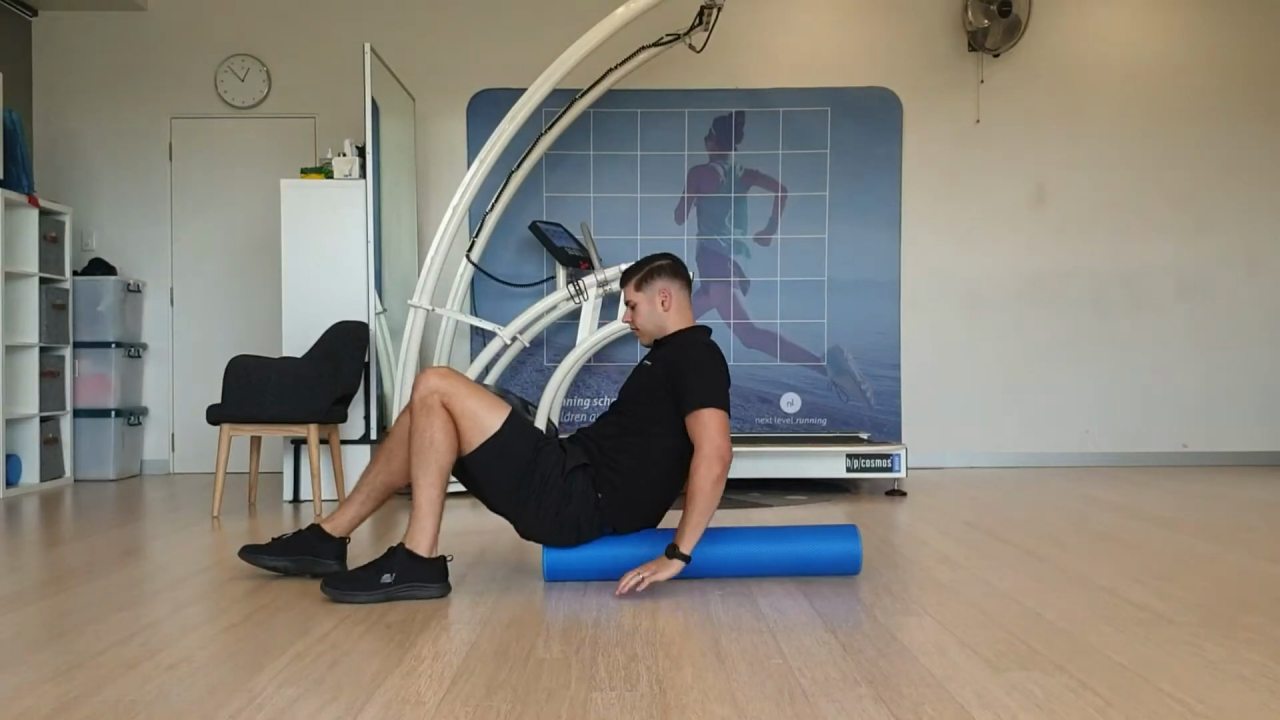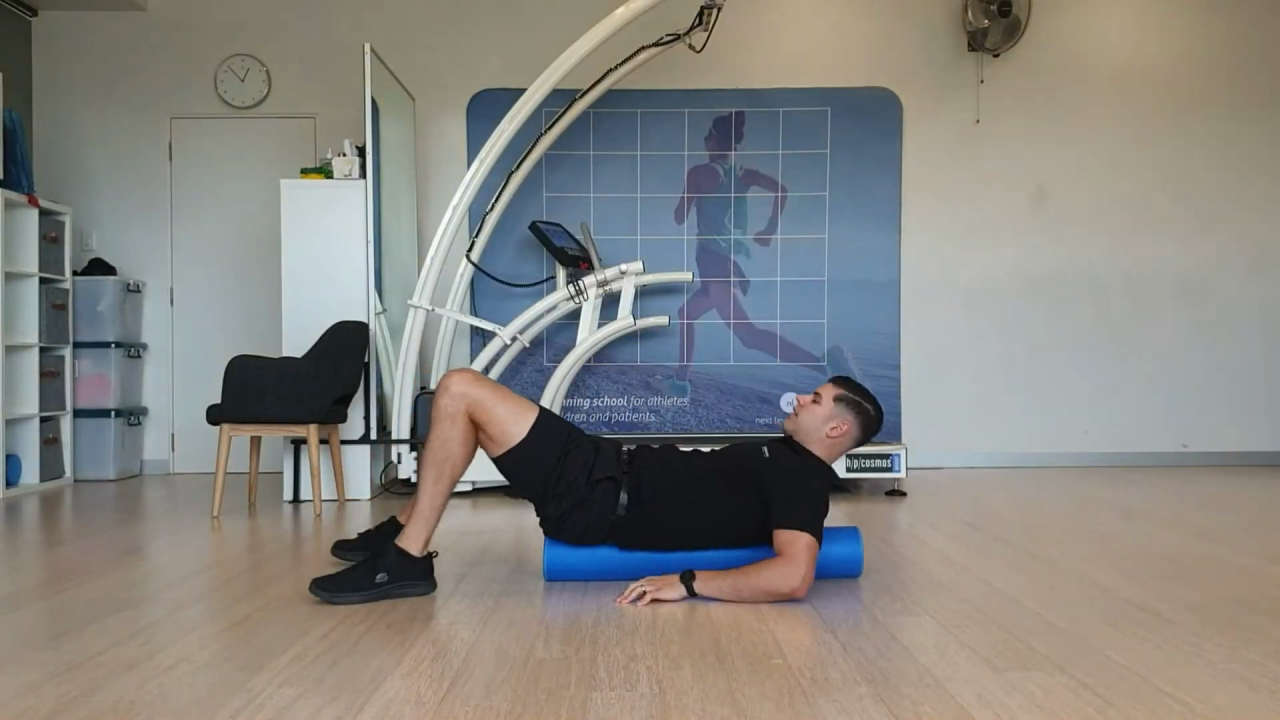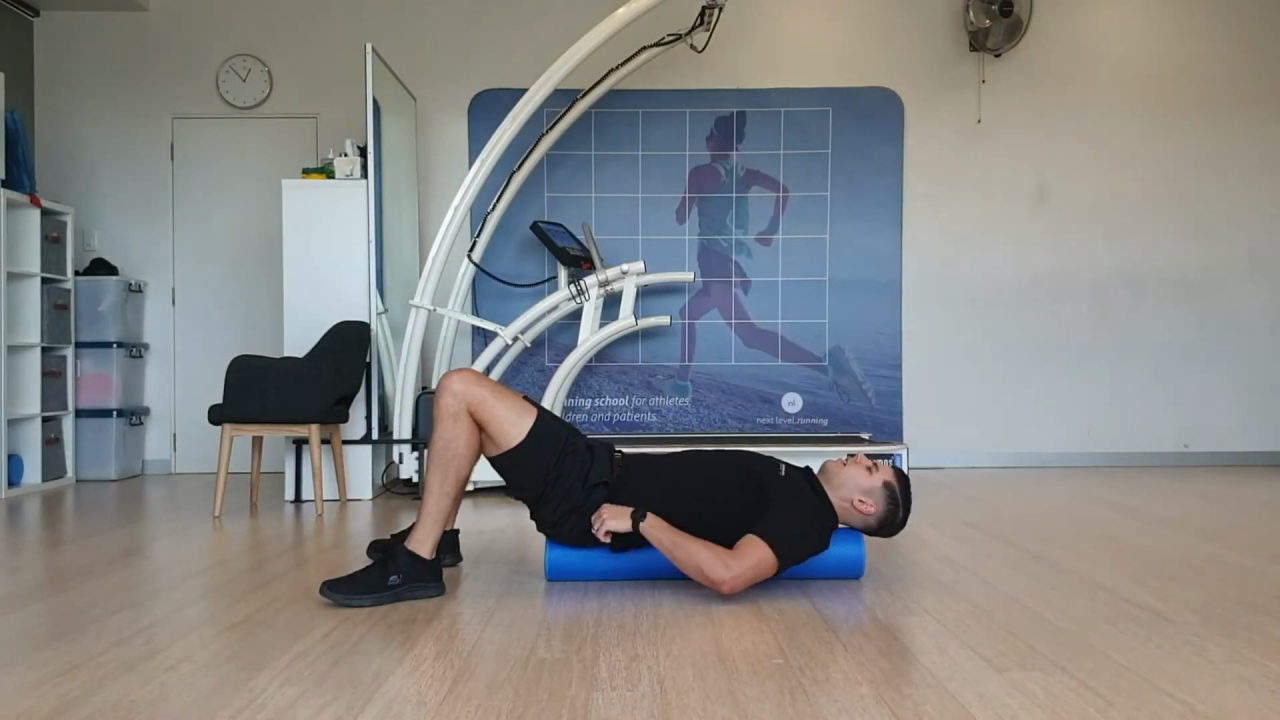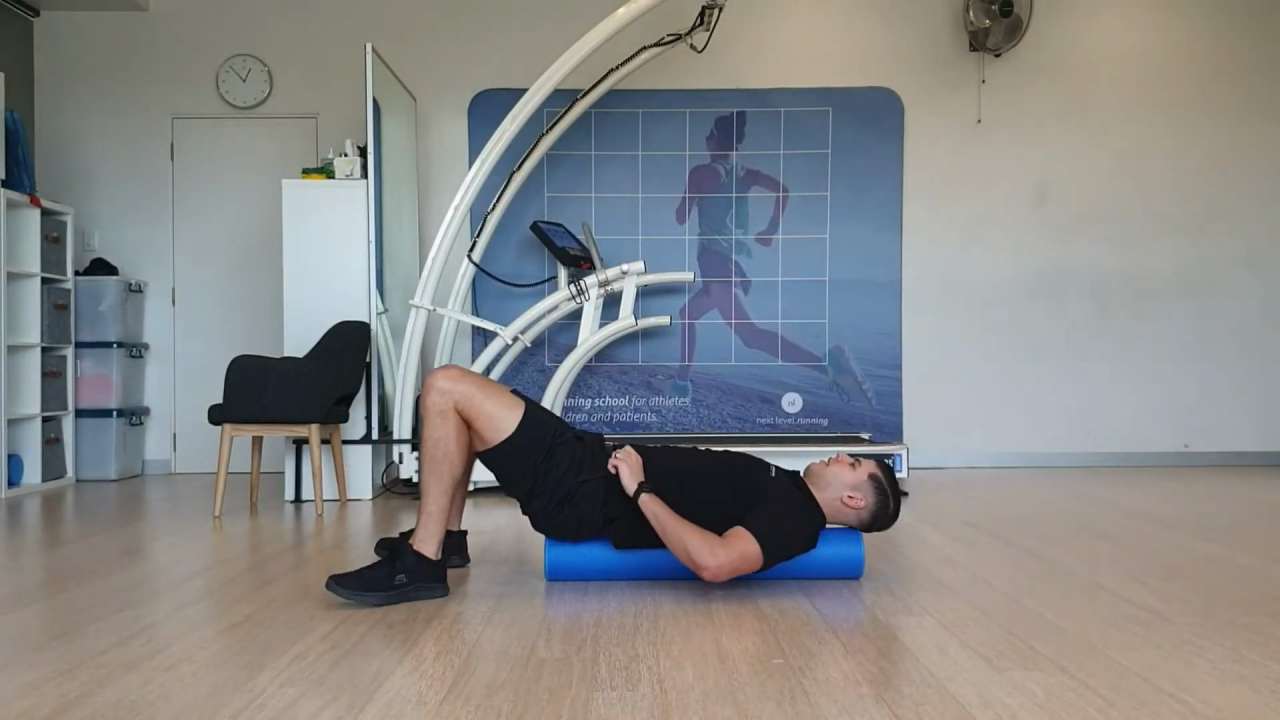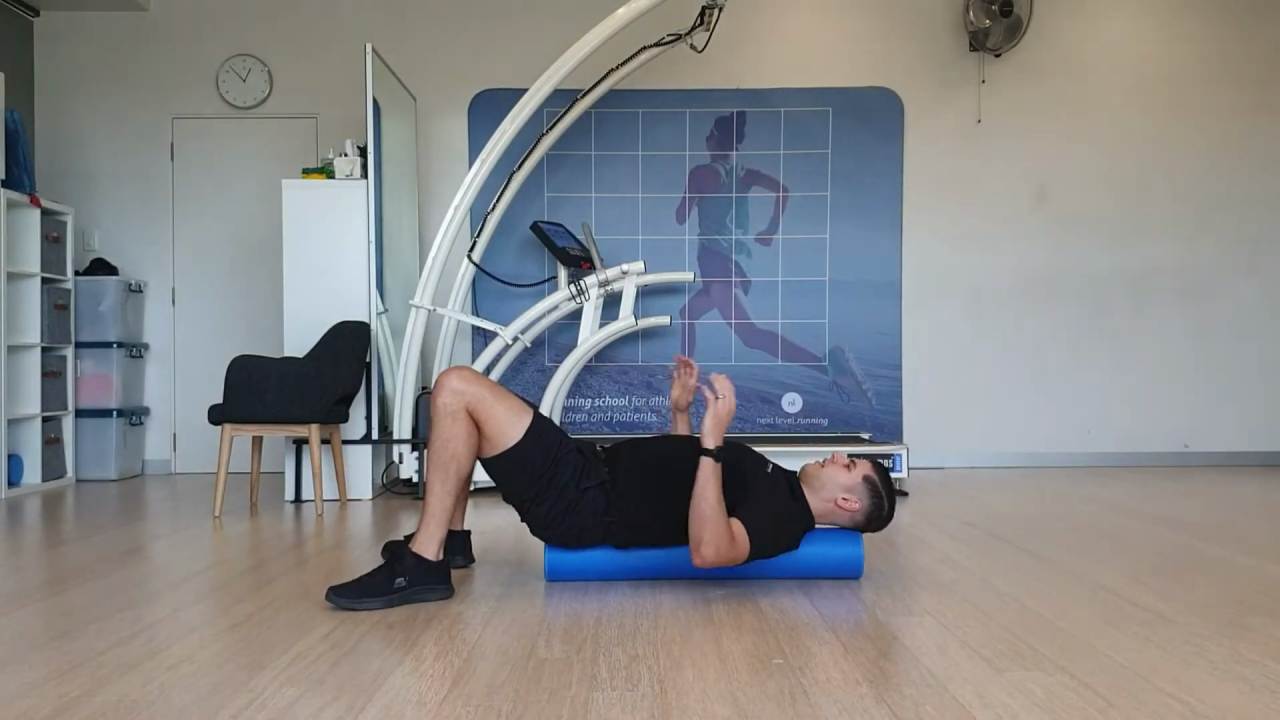
dt=1s
person 1, frame 1
left shoulder: (693, 355)
right shoulder: (681, 355)
left elbow: (714, 452)
right elbow: (692, 453)
left wrist: (678, 554)
left hip: (572, 501)
right hip: (575, 485)
left knee: (434, 388)
right knee: (425, 414)
left ankle: (420, 560)
right ankle: (326, 539)
person 1, frame 2
left shoulder: (803, 479)
right shoulder: (790, 460)
left elbow: (794, 576)
left wrist: (685, 584)
left hip: (597, 500)
right hip: (616, 468)
left knee: (459, 390)
right knee: (465, 402)
left ankle: (406, 560)
right ankle: (402, 529)
person 1, frame 3
left shoulder: (805, 519)
right shoulder: (797, 489)
left elbow: (727, 573)
left wrist: (638, 519)
left hip: (589, 501)
right hip: (606, 470)
left knee: (460, 390)
right knee: (466, 395)
left ankle: (415, 563)
right ankle: (435, 536)
person 1, frame 4
left shoulder: (795, 520)
right shoulder: (786, 491)
left elbow: (713, 561)
left wrist: (639, 491)
right wrist: (635, 469)
left hip: (584, 493)
right hip: (595, 462)
left knee: (445, 388)
right knee: (457, 395)
left ankle: (421, 563)
right ankle: (445, 536)
person 1, frame 5
left shoulder: (784, 517)
right shoulder: (781, 487)
left elbow: (708, 548)
left wrist: (710, 442)
right wrist: (681, 411)
left hip: (583, 505)
right hip: (595, 471)
left knee: (457, 389)
right knee: (460, 393)
left ankle: (423, 565)
right ankle: (449, 539)
person 2, frame 1
left shoulder: (700, 173)
right shoulder: (744, 174)
left elbow: (680, 218)
right elbow: (781, 190)
left wrist: (687, 197)
right wrist: (770, 229)
left hip: (714, 260)
right hip: (735, 261)
left knee: (748, 333)
left ankle: (825, 364)
person 2, frame 2
left shoulder: (699, 173)
right shoulder: (744, 173)
left elbow: (680, 218)
right elbow: (780, 190)
left wrist: (686, 197)
right wrist: (770, 229)
left hip: (714, 260)
right hip: (734, 261)
left knee: (747, 333)
right knee: (686, 314)
left ankle: (823, 365)
right ankle: (680, 381)
person 2, frame 3
left shoulder: (701, 173)
right shoulder: (746, 174)
left elbow: (681, 218)
right elbow: (782, 190)
left wrist: (690, 196)
right wrist: (771, 230)
left hip: (715, 261)
right hip: (736, 261)
left knee: (750, 334)
right knee: (688, 314)
left ankle: (827, 365)
right ankle: (681, 382)
person 2, frame 4
left shoulder: (701, 173)
right shoulder: (746, 174)
left elbow: (681, 218)
right elbow: (782, 190)
left wrist: (690, 196)
right wrist: (771, 230)
left hip: (715, 261)
right hip: (736, 261)
left knee: (750, 334)
right knee: (688, 314)
left ankle: (827, 365)
right ankle: (681, 382)
person 2, frame 5
left shoulder: (702, 173)
right shoulder: (745, 174)
left elbow: (681, 218)
right elbow: (782, 190)
left wrist: (690, 195)
right wrist: (771, 230)
left hip: (716, 260)
right hip: (736, 260)
left knee: (751, 335)
right knee: (688, 314)
left ankle: (828, 366)
